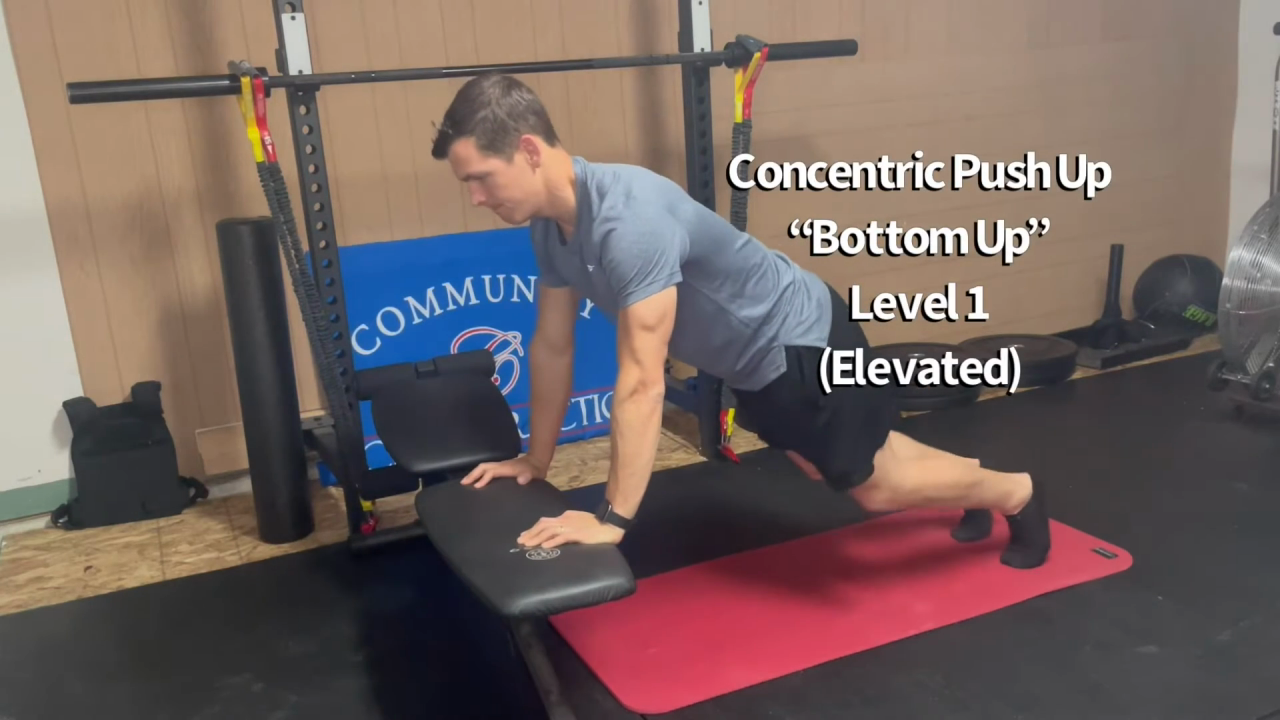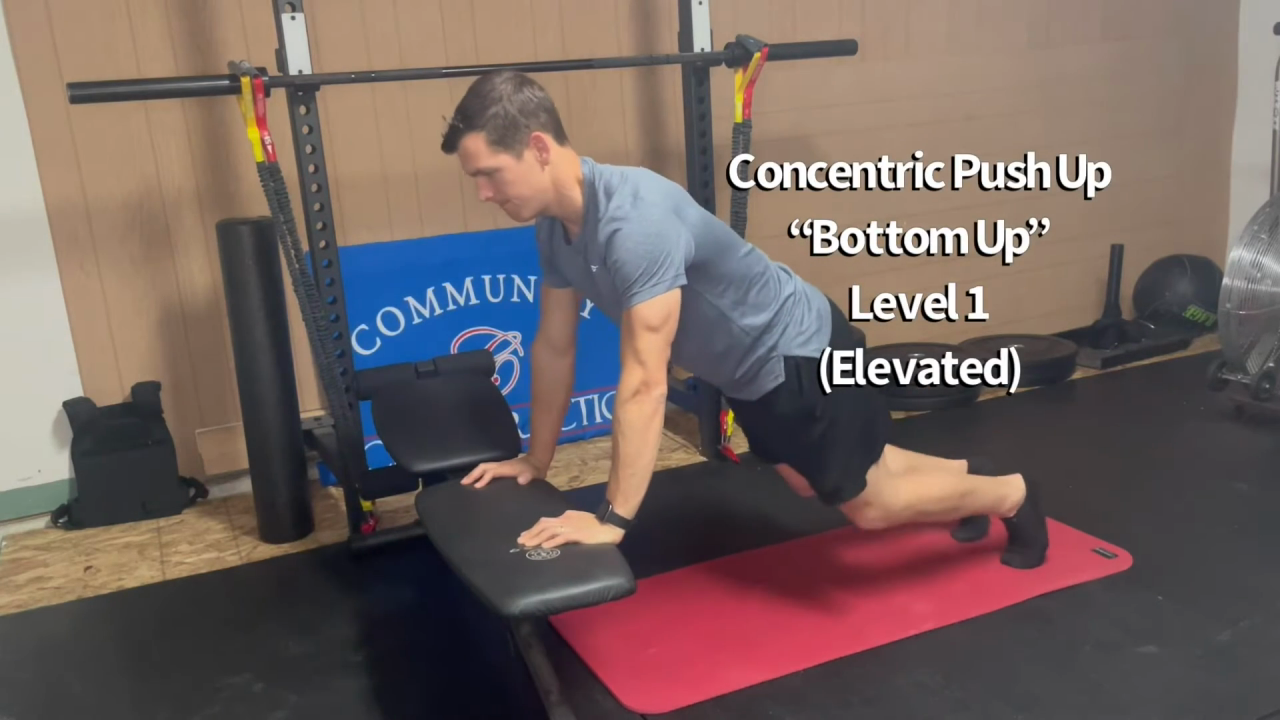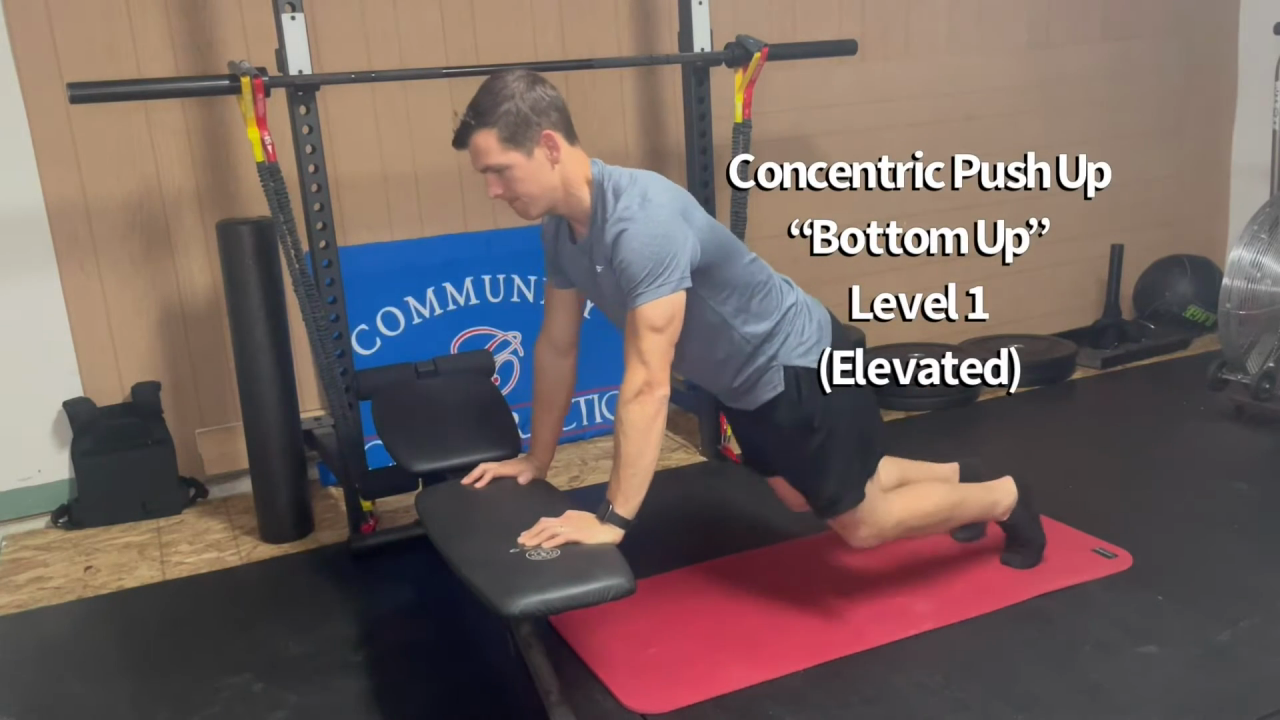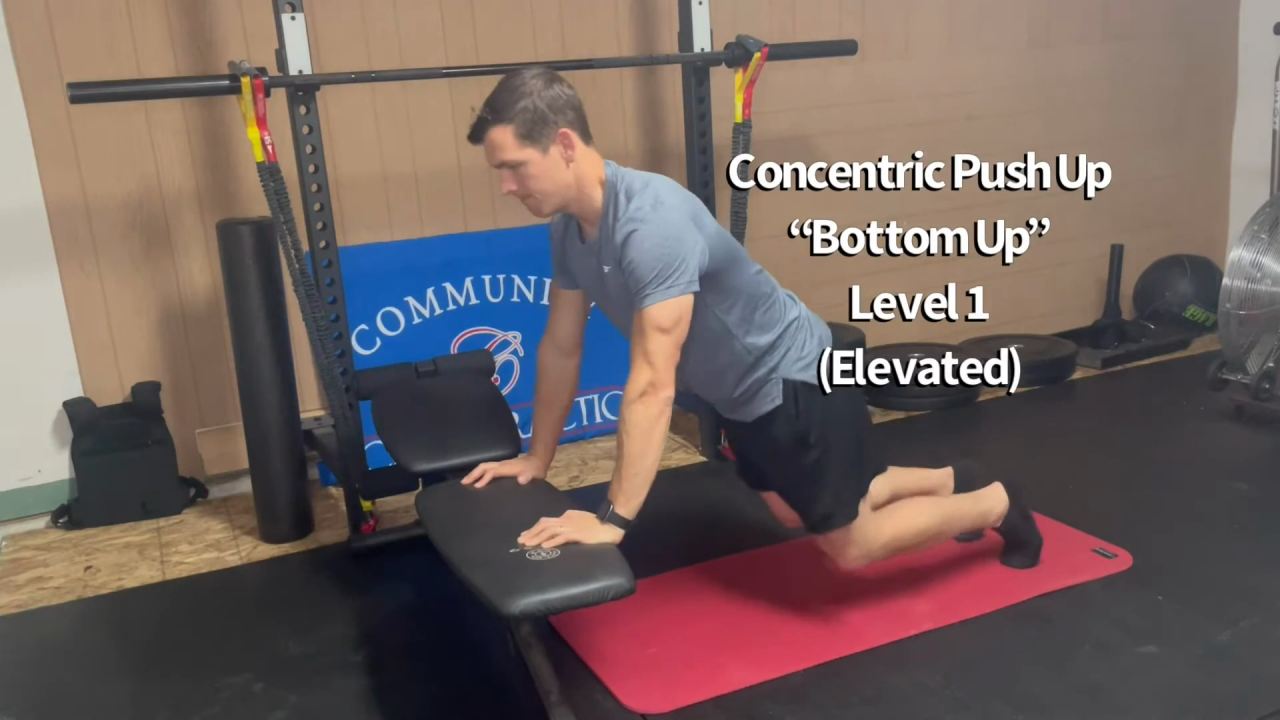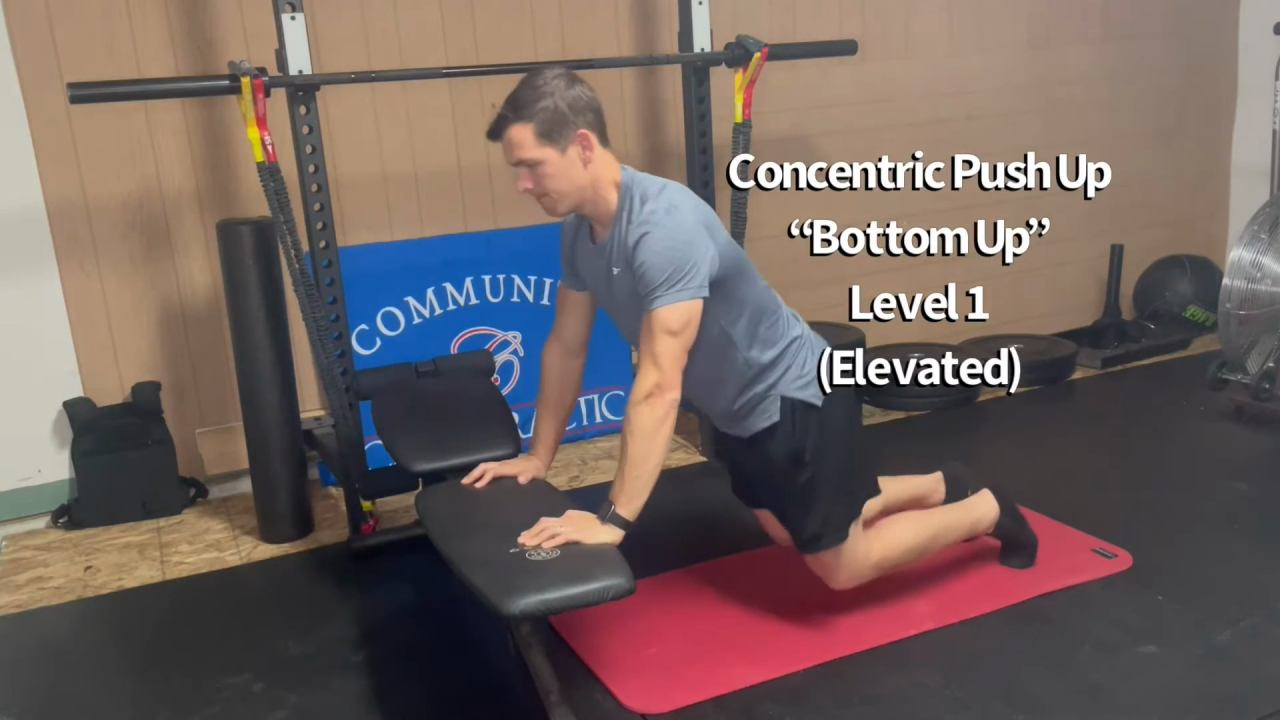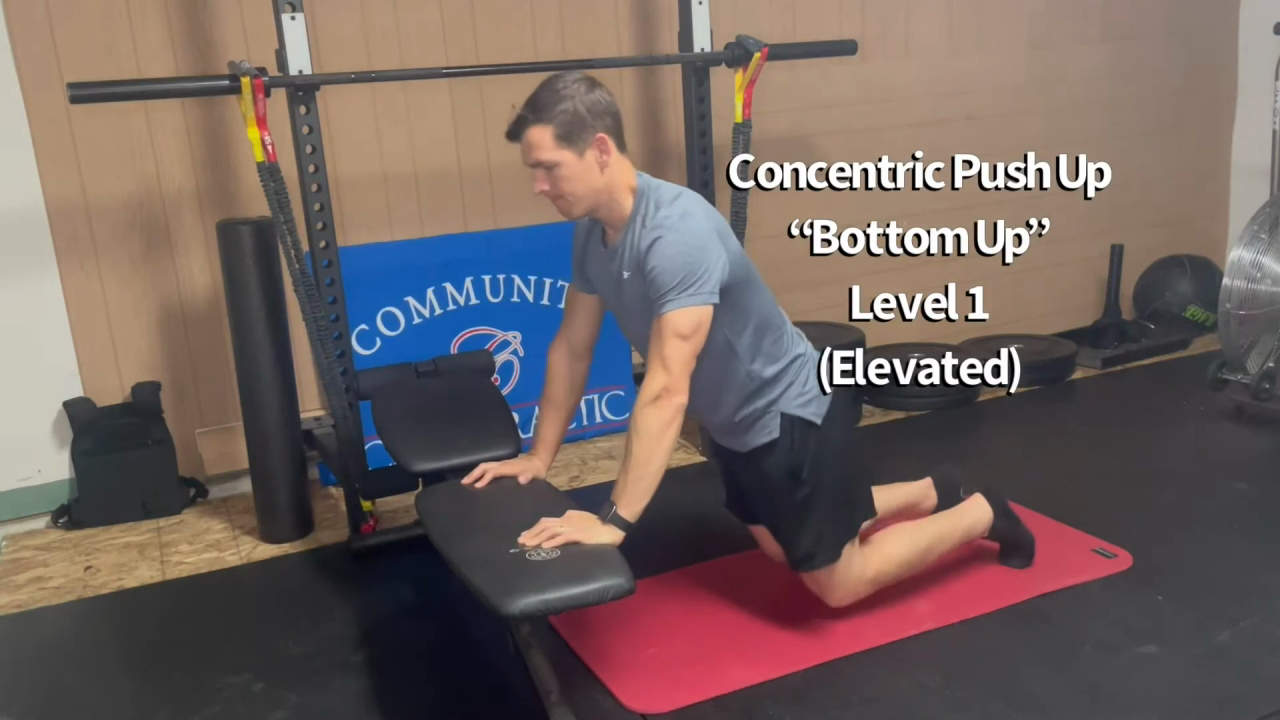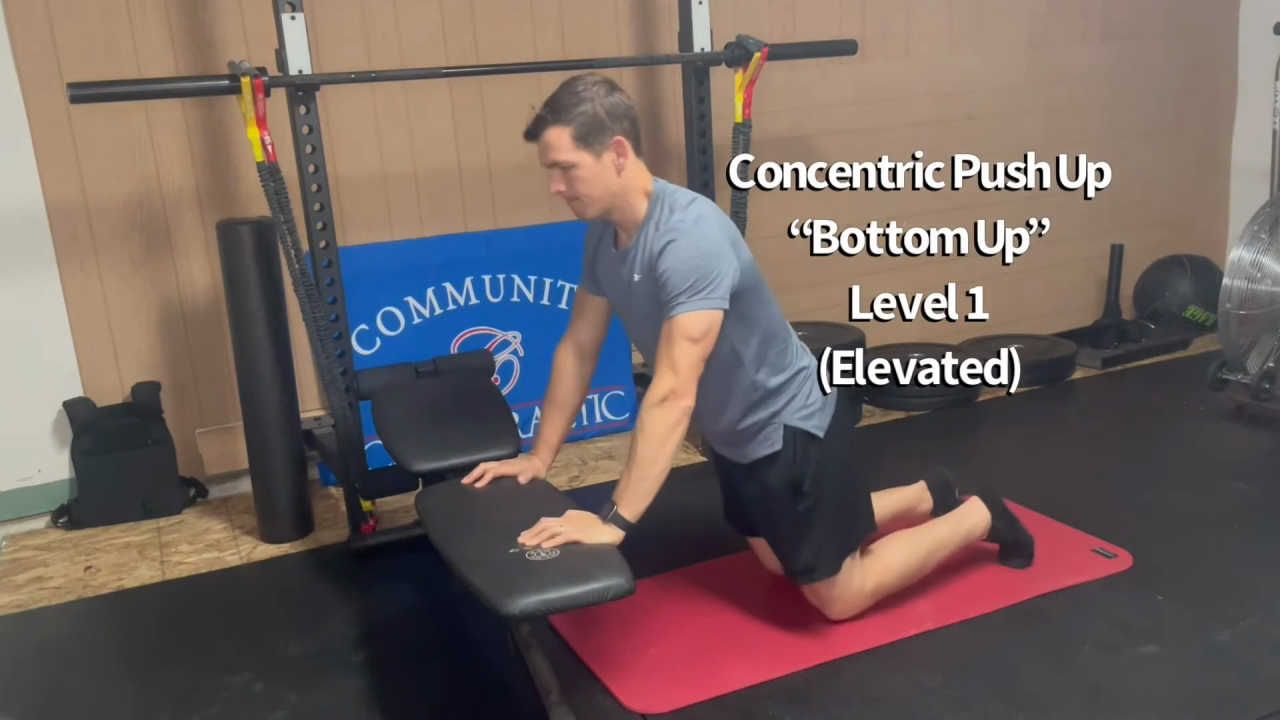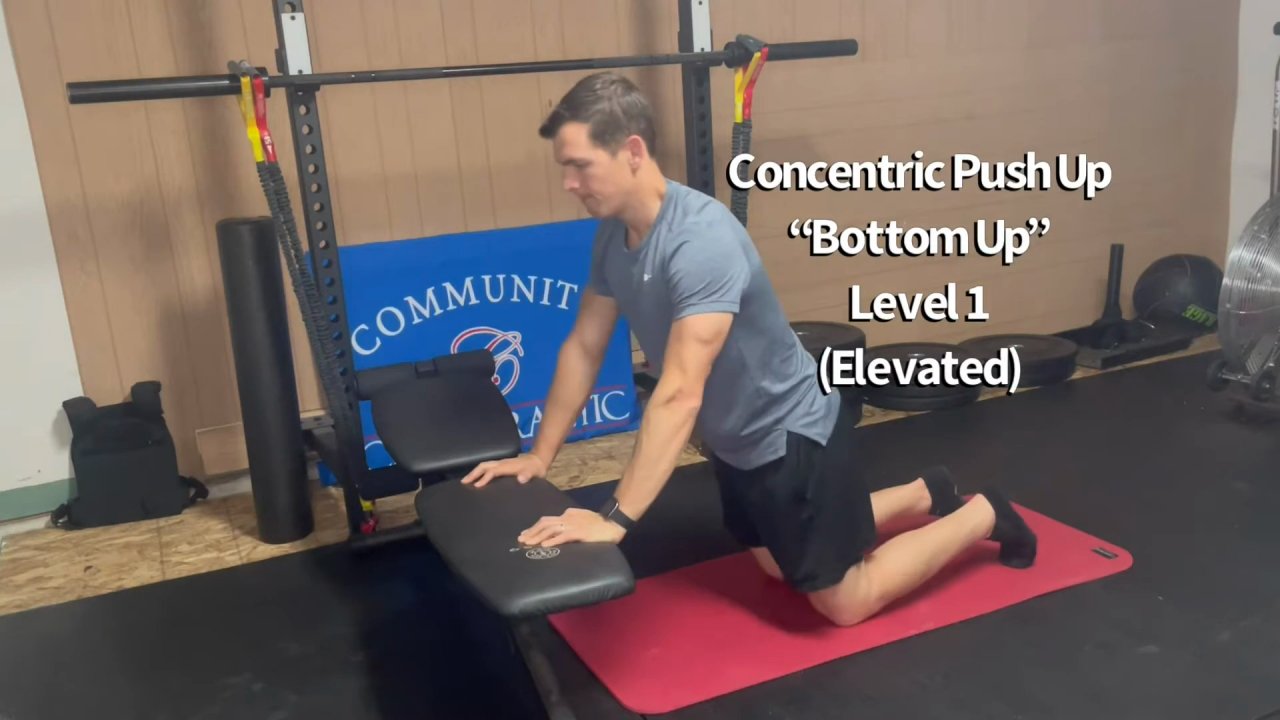
dt=0.1s
person 1, frame 1
left shoulder: (629, 221)
right shoulder: (551, 223)
left elbow: (642, 384)
right elbow: (552, 347)
left wrist: (613, 519)
right wrist: (535, 458)
left hip: (797, 339)
right hip: (754, 356)
left knee: (875, 484)
right knee: (828, 467)
left ankle: (1015, 493)
right ankle: (967, 478)
person 1, frame 2
left shoulder: (636, 222)
right shoulder: (556, 224)
left elbow: (644, 385)
right elbow: (554, 347)
left wrist: (613, 519)
right wrist: (535, 458)
left hip: (798, 351)
right hip: (754, 369)
left knee: (870, 506)
right knee: (815, 484)
left ankle: (1010, 495)
right ankle: (962, 479)
person 1, frame 3
left shoulder: (643, 222)
right shoulder: (562, 224)
left elbow: (647, 386)
right elbow: (556, 346)
left wrist: (612, 519)
right wrist: (534, 458)
left hip: (795, 364)
right hip: (745, 380)
left knee: (859, 522)
right knee: (808, 496)
left ankle: (1002, 497)
right ankle: (954, 477)
person 1, frame 4
left shoulder: (653, 224)
right shoulder: (570, 224)
left elbow: (652, 386)
right elbow: (560, 347)
left wrist: (614, 519)
right wrist: (535, 457)
left hip: (797, 379)
right hip: (745, 394)
left knee: (852, 546)
right knee: (799, 514)
left ankle: (995, 503)
right ankle: (951, 482)
person 1, frame 5
left shoulder: (665, 226)
right shoulder: (582, 227)
left elbow: (658, 388)
right elbow: (565, 345)
left wrist: (614, 520)
right wrist: (537, 456)
left hip: (791, 396)
right hip: (738, 407)
left knee: (841, 565)
right knee: (796, 531)
left ankle: (988, 510)
right ankle: (940, 487)
person 1, frame 6
left shoulder: (677, 233)
right shoulder: (593, 232)
left elbow: (666, 392)
right elbow: (571, 349)
left wrist: (615, 521)
right wrist: (538, 457)
left hip: (792, 412)
right hip: (737, 422)
left knee: (837, 583)
right knee: (788, 551)
left ankle: (981, 514)
right ankle: (933, 493)
person 1, frame 7
left shoulder: (690, 237)
right shoulder: (604, 235)
left elbow: (673, 395)
right elbow: (577, 348)
left wrist: (614, 521)
right wrist: (538, 457)
left hip: (791, 426)
right hip: (738, 433)
left knee: (837, 595)
right knee: (784, 561)
left ankle: (978, 515)
right ankle: (926, 495)
person 1, frame 8
left shoulder: (701, 239)
right shoulder: (614, 236)
left elbow: (679, 395)
right elbow: (582, 349)
left wrist: (616, 520)
right wrist: (539, 456)
left hip: (795, 432)
right hip: (740, 439)
left knee: (843, 602)
right knee: (781, 568)
left ankle: (982, 515)
right ankle: (924, 494)
